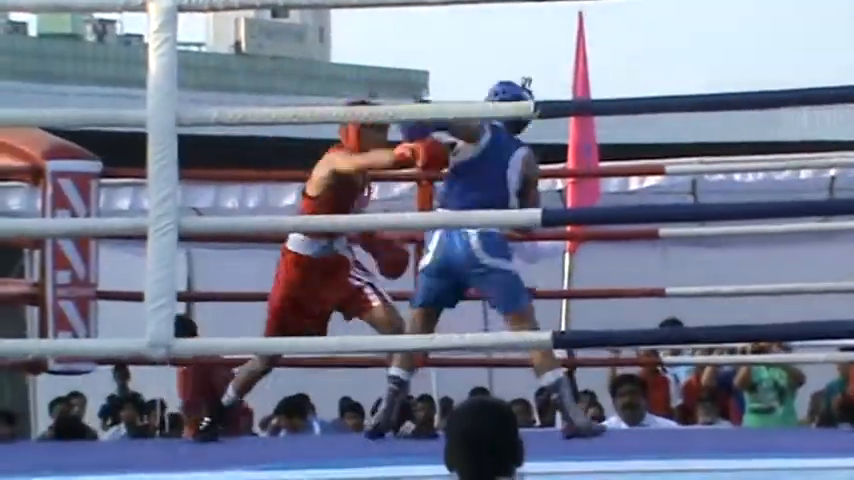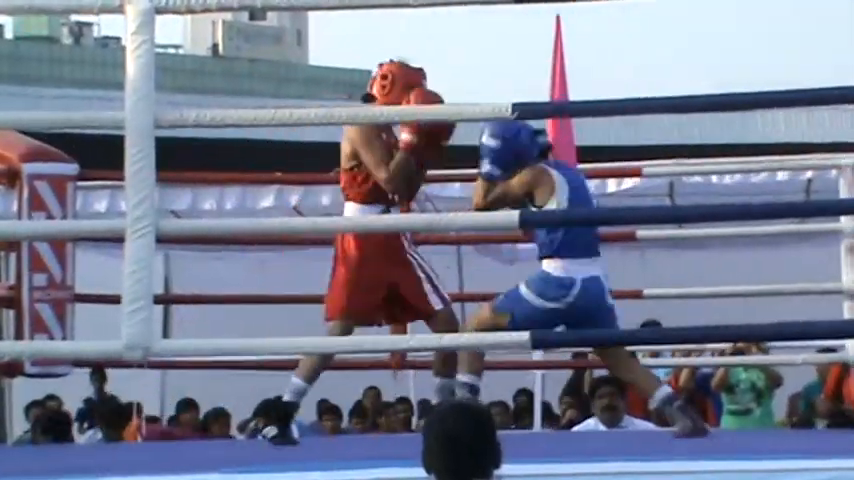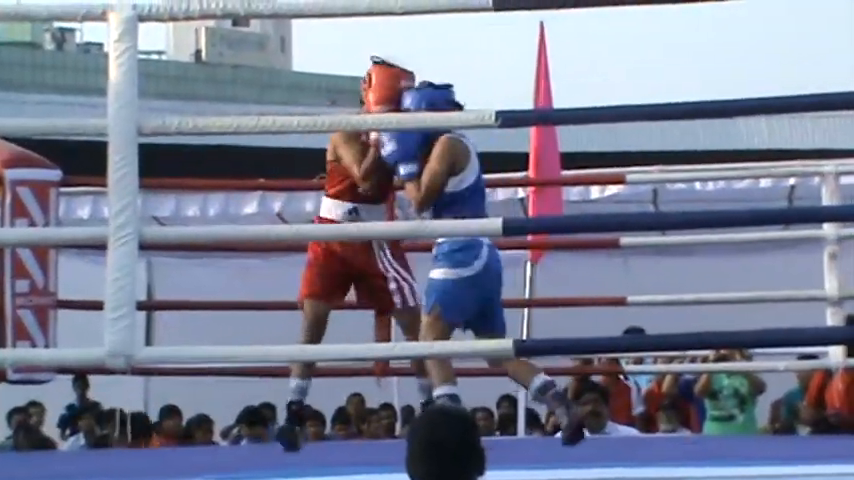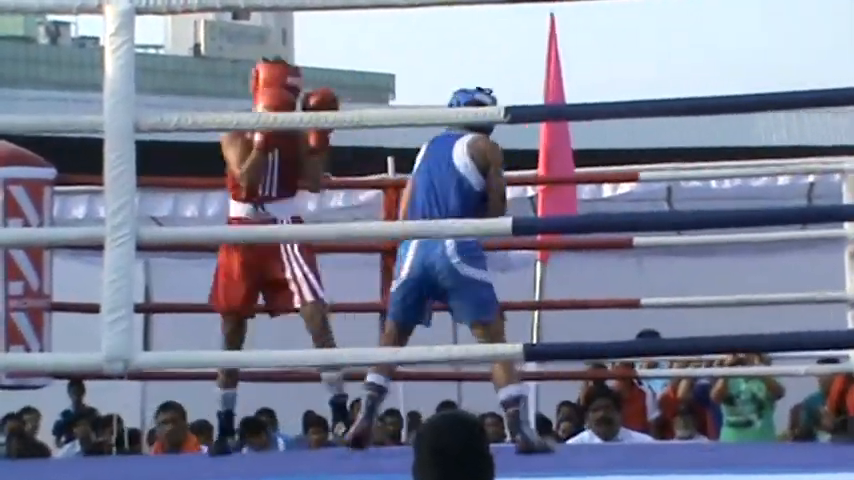
dt=0.5s
person 1, frame 1
left shoulder: (360, 174)
right shoulder: (335, 162)
right elbow: (356, 162)
left wrist: (380, 245)
right wrist: (400, 153)
left hip: (337, 260)
right hip: (301, 263)
left knee: (390, 320)
right knee: (268, 357)
right ankle: (220, 413)
person 1, frame 2
left shoulder: (392, 133)
right shoulder: (362, 127)
left elbow: (407, 192)
right elbow: (393, 184)
left wrist: (429, 149)
right wrist: (411, 139)
left hip: (394, 239)
right hip: (361, 242)
left knee: (447, 323)
right knee: (336, 335)
right ankle: (282, 414)
person 1, frame 3
right shoulder: (345, 131)
right elbow: (364, 178)
left hip: (373, 237)
right hip: (332, 235)
left knee: (414, 321)
right knee: (313, 325)
right ankle: (294, 415)
person 1, frame 4
left shoulder: (294, 134)
right shoulder: (235, 134)
left elbow: (314, 183)
right elbow: (246, 178)
left wrist: (319, 137)
right wrist: (263, 135)
left knee: (317, 317)
right knee: (232, 332)
left ankle: (342, 410)
right ankle: (225, 426)
person 2, frame 1
left shoulder: (480, 129)
right shoulder: (526, 157)
right elbow: (528, 212)
left wrist: (419, 126)
left hip: (443, 241)
right hip: (485, 243)
left knee: (419, 331)
right knee: (526, 328)
left ankle: (387, 412)
right ankle: (569, 411)
person 2, frame 2
left shoulder: (538, 174)
right shoulder: (568, 175)
left elbow: (482, 203)
left wrist: (491, 162)
left hip: (558, 282)
right hip: (594, 283)
left knee: (473, 331)
right knee: (620, 361)
right ankle: (685, 417)
person 2, frame 3
left shoulder: (448, 143)
right shoulder: (462, 146)
left elbow: (421, 200)
left wrist: (402, 163)
left hip: (458, 254)
right hip: (483, 254)
left knee: (432, 344)
right ankle: (562, 409)
person 2, frame 4
left shoulder: (429, 146)
right shoulder: (485, 147)
left elbow: (405, 212)
right elbow: (496, 212)
left hip: (414, 249)
right hip: (457, 250)
left knee: (392, 341)
right knee: (496, 345)
left ankle: (365, 418)
right ankle: (521, 430)
